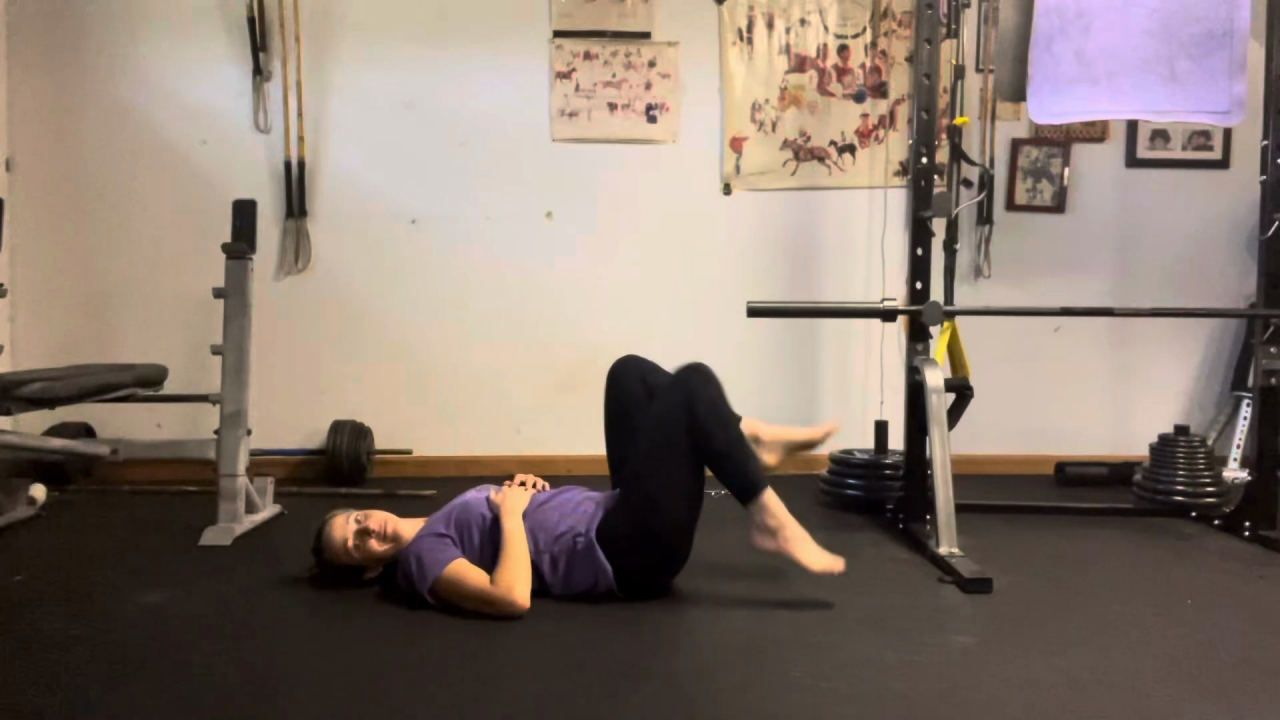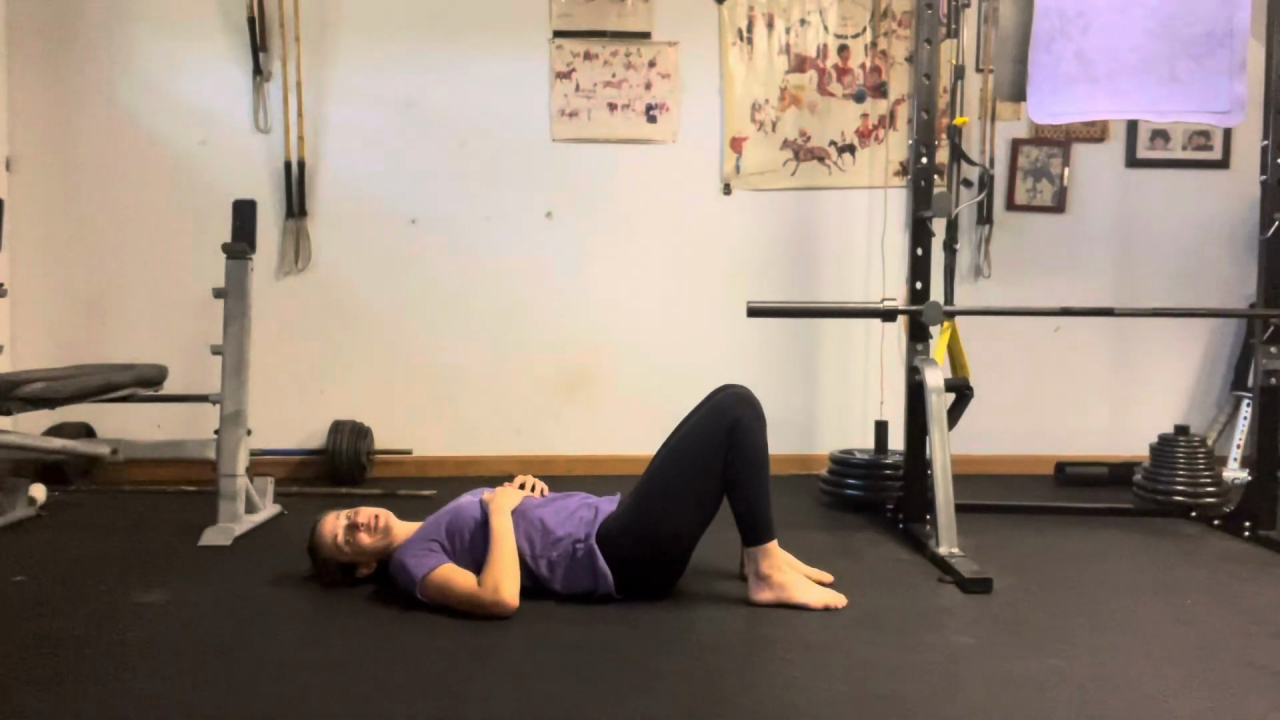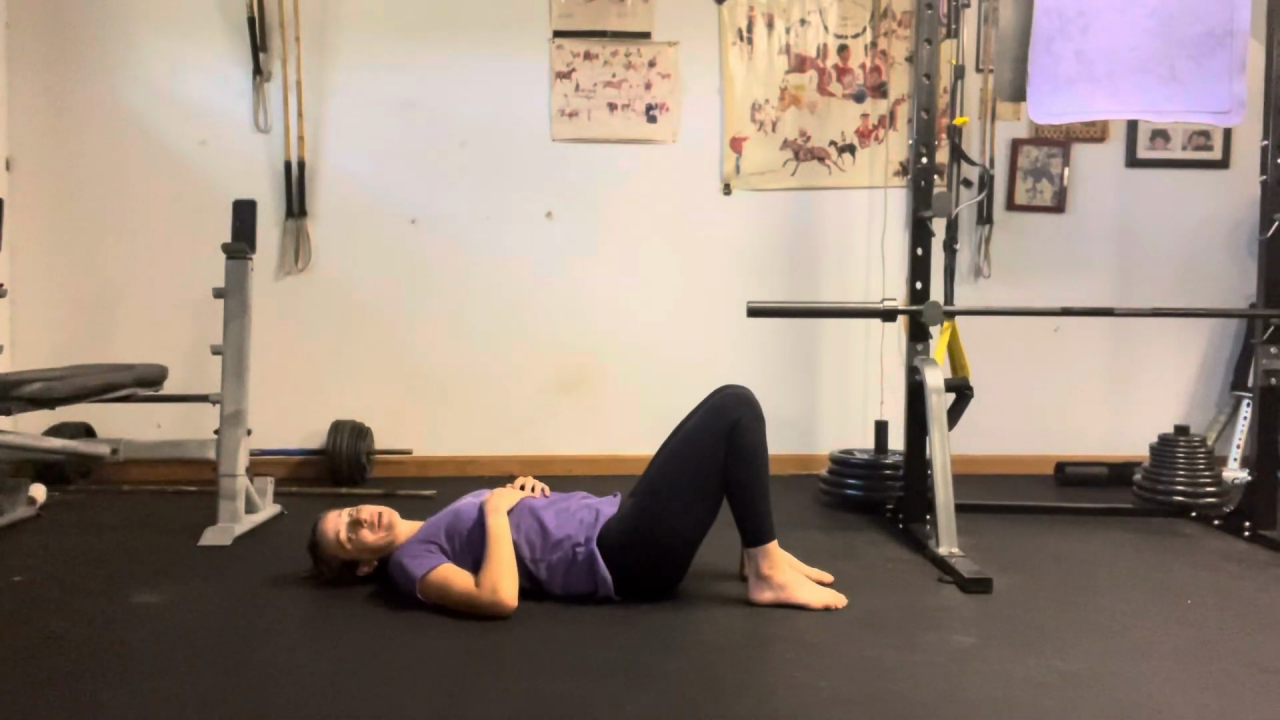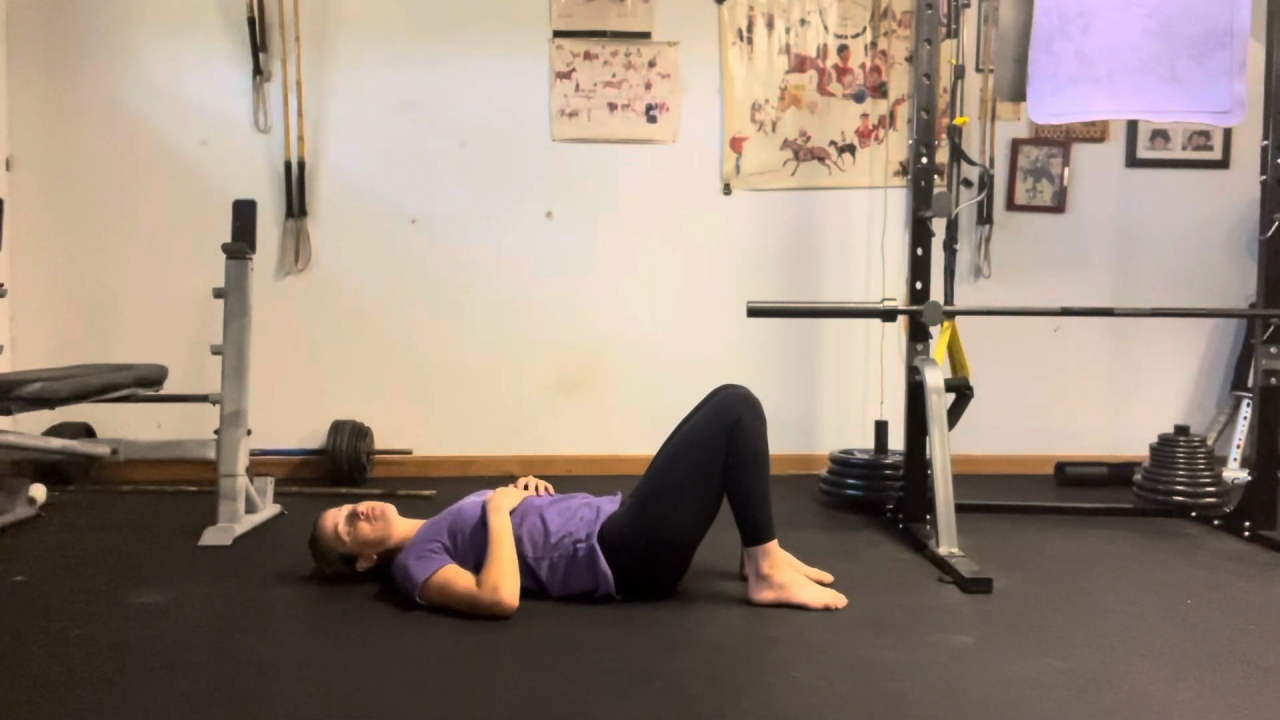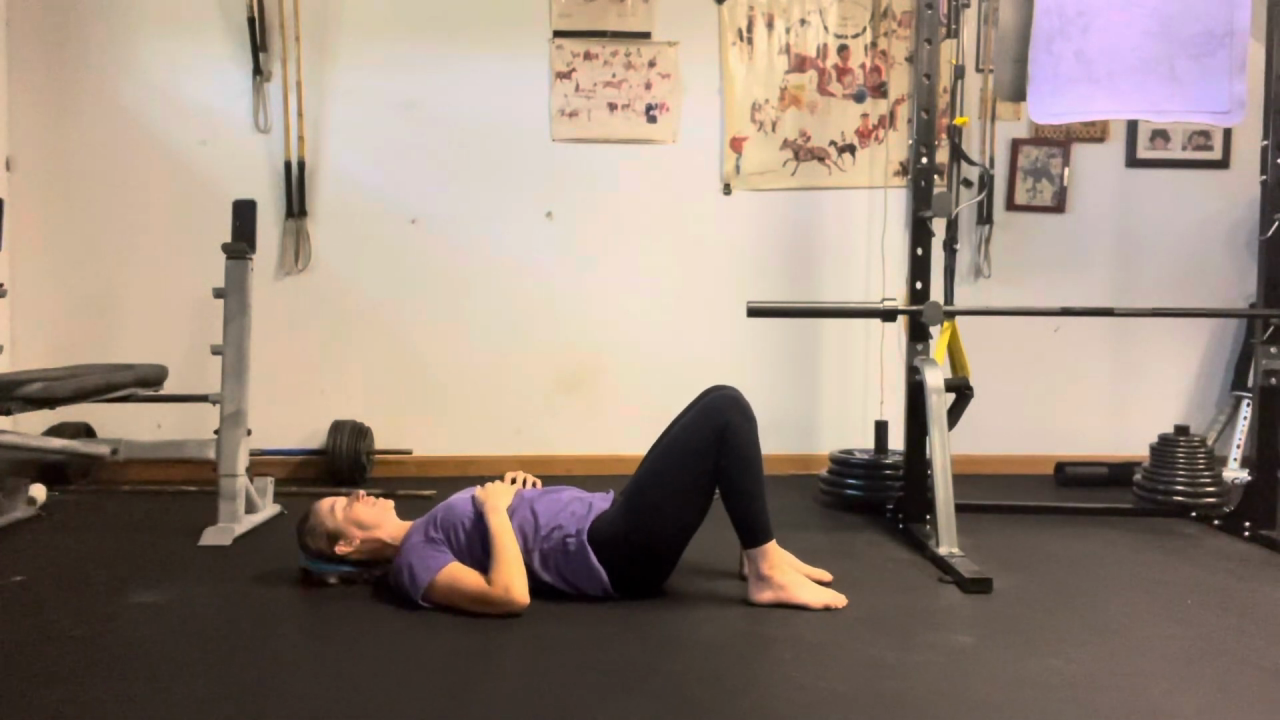
dt=1s
person 1, frame 1
left shoulder: (435, 530)
right shoulder: (422, 560)
right elbow: (512, 598)
left wrist: (519, 490)
right wrist: (510, 512)
left hip: (615, 516)
right hip: (630, 556)
left knee: (631, 373)
right knee: (691, 382)
left ankle: (757, 443)
right ankle: (772, 525)
person 1, frame 2
left shoulder: (433, 531)
right shoulder: (412, 563)
right elbow: (501, 598)
left wrist: (520, 491)
right wrist: (500, 511)
left hip: (613, 522)
right hip: (624, 559)
left knee: (729, 402)
right knee: (735, 409)
left ankle: (760, 551)
right ankle: (768, 575)
person 1, frame 3
left shoulder: (433, 533)
right shoulder: (412, 564)
right elbow: (500, 599)
left wrist: (521, 490)
right wrist: (496, 511)
left hip: (615, 520)
right hip: (626, 561)
left knee: (728, 403)
right knee: (735, 409)
left ankle: (759, 550)
right ankle: (768, 575)
person 1, frame 4
left shoulder: (435, 533)
right shoulder: (415, 565)
right elbow: (501, 598)
left wrist: (524, 489)
right wrist: (498, 511)
left hip: (615, 522)
right hip: (627, 558)
left knee: (729, 402)
right knee: (736, 408)
left ankle: (760, 550)
right ankle: (767, 573)
person 1, frame 5
left shoulder: (423, 536)
right shoulder: (414, 565)
right elbow: (512, 596)
left wrist: (511, 487)
right wrist: (495, 509)
left hip: (609, 521)
right hip: (618, 556)
left knee: (719, 402)
right knee: (726, 411)
left ankle: (759, 549)
right ankle: (767, 574)
